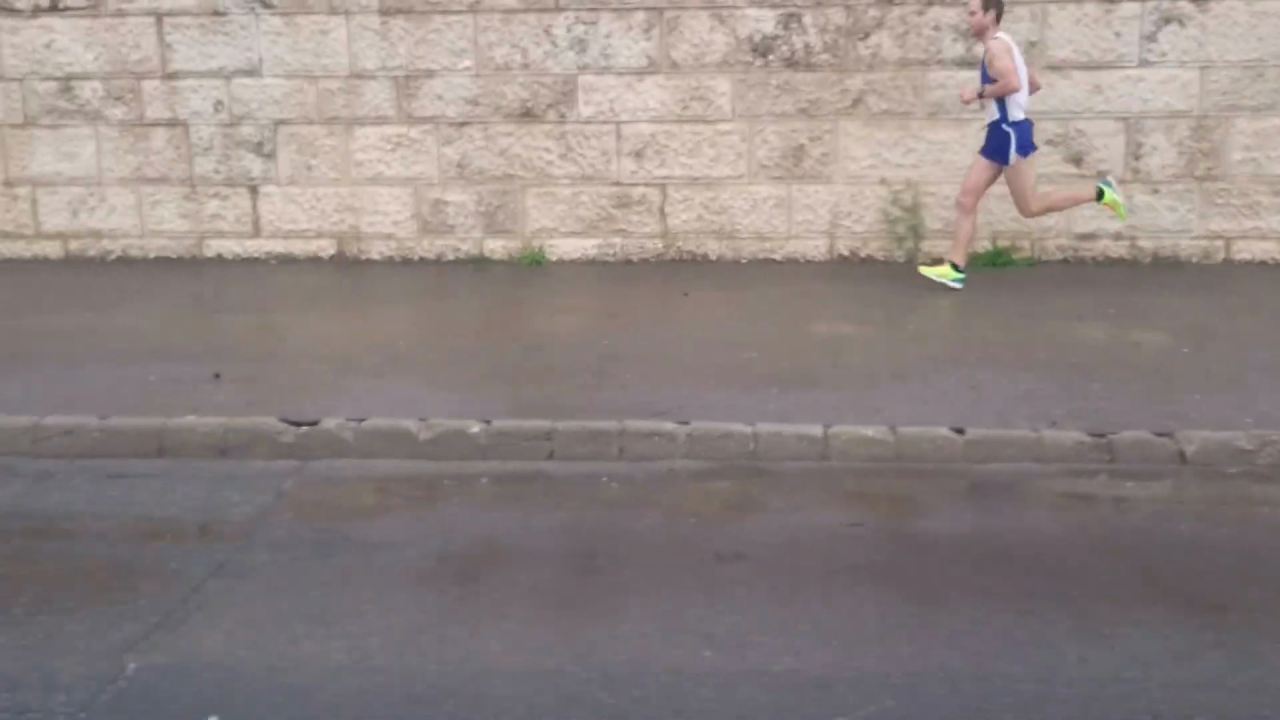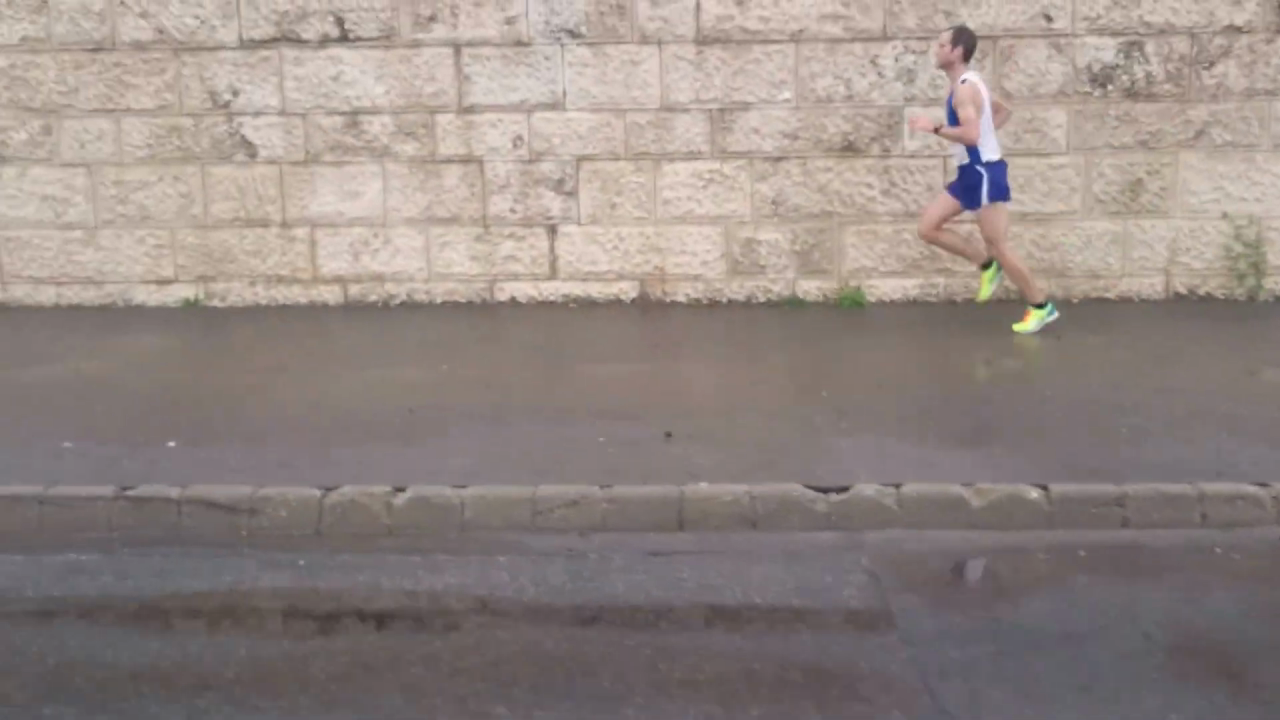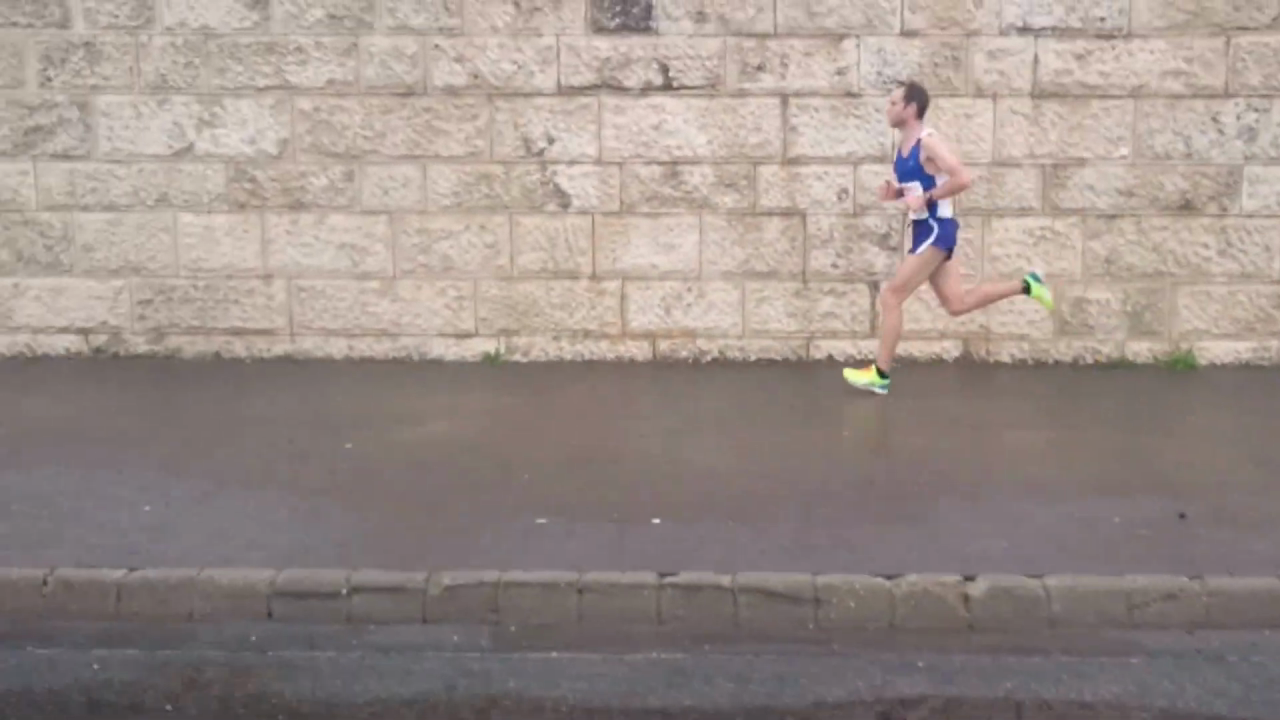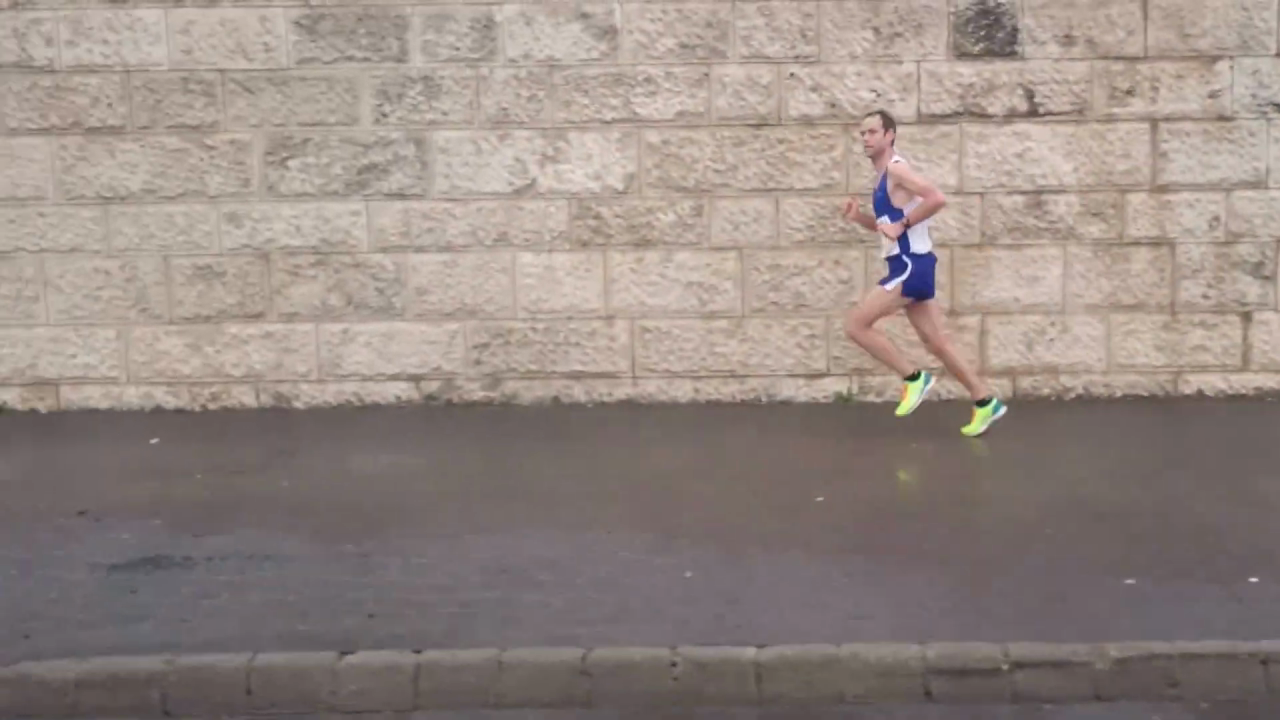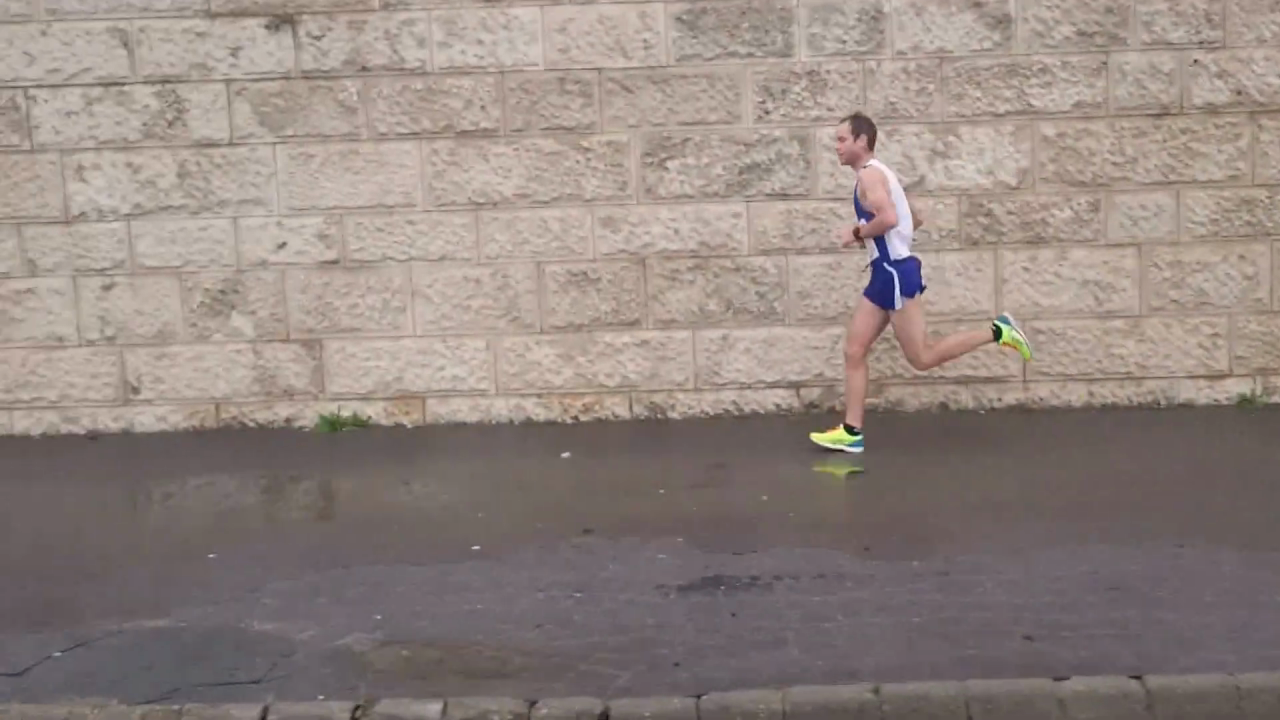
dt=0.5s
person 1, frame 1
left shoulder: (995, 46)
right shoulder: (1003, 48)
left elbow: (1010, 83)
right elbow: (1029, 86)
left wrist: (978, 94)
left hip: (1010, 134)
right hip: (1003, 134)
left knee: (1030, 208)
right knee: (965, 200)
left ankle: (1100, 193)
right ankle: (955, 268)
person 1, frame 2
left shoulder: (966, 86)
right shoulder: (966, 83)
left elbow: (970, 134)
right elbow: (1004, 111)
left wrist: (933, 127)
left hip: (984, 175)
right hip: (971, 174)
left knee: (999, 248)
right knee: (925, 229)
left ankle: (1040, 306)
right ankle: (987, 265)
person 1, frame 3
left shoulder: (928, 142)
right shoulder: (902, 146)
left elbow: (963, 178)
left wrist: (923, 199)
right wrist: (892, 192)
left hip: (937, 230)
right hip: (924, 232)
left knee: (890, 295)
right knee: (956, 305)
left ankle: (880, 373)
right ankle: (1026, 285)
person 1, frame 4
left shoulder: (898, 169)
right shoulder: (886, 176)
left elbow: (939, 198)
left wrist: (902, 225)
right wrist: (859, 217)
left hip: (911, 267)
right hip: (906, 267)
left knee: (855, 326)
right knee: (936, 345)
left ankle: (914, 377)
right ankle: (986, 404)
person 1, frame 5
left shoulder: (869, 175)
right shoulder: (876, 176)
left elbow: (890, 219)
right elbow: (904, 220)
left wrist: (856, 233)
right wrist: (865, 238)
left hip: (897, 274)
right hip: (886, 273)
left knee: (922, 357)
right knee: (853, 353)
left ankle: (997, 332)
right ankle: (850, 432)
